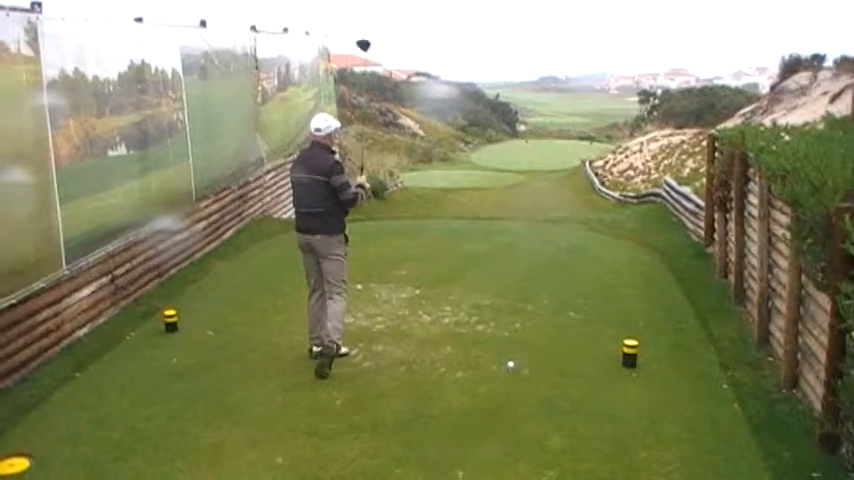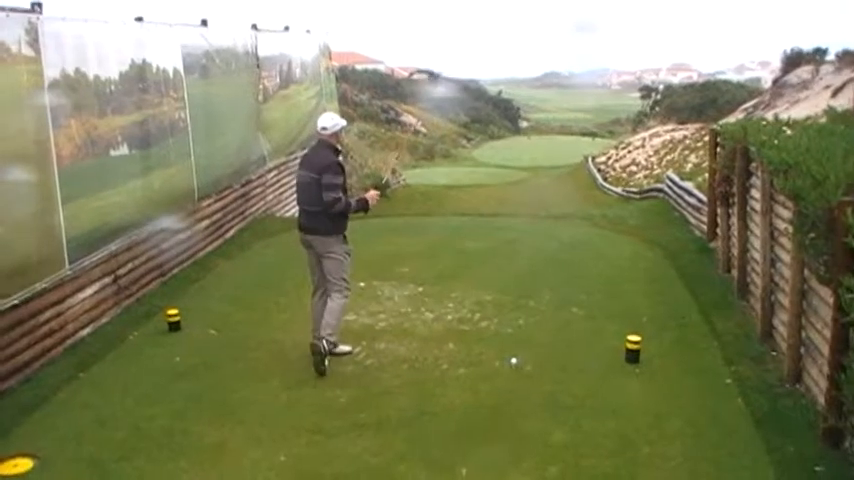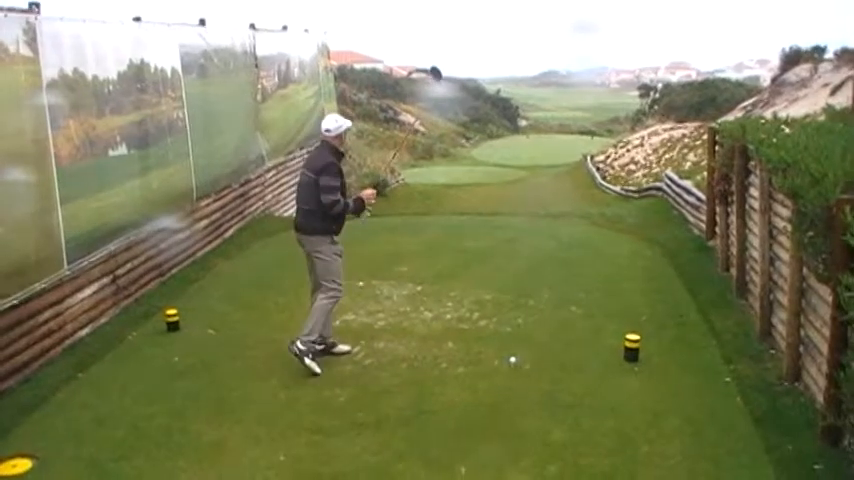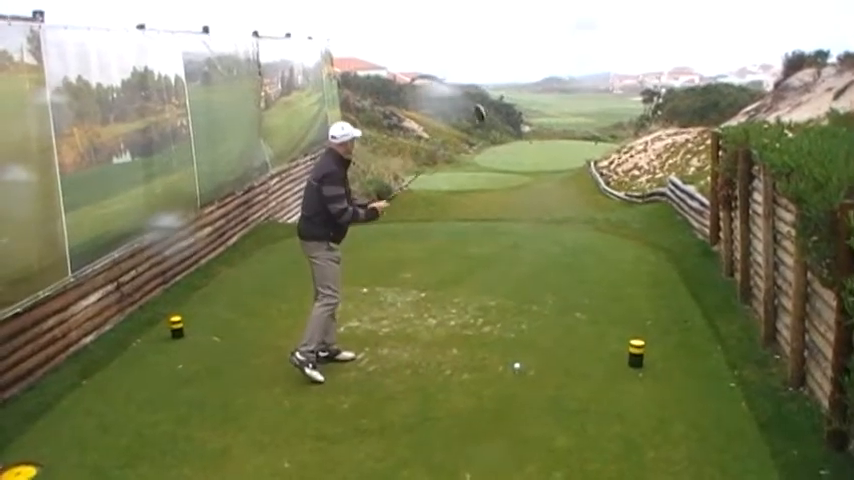
dt=0.4s
person 1, frame 1
left shoulder: (298, 162)
right shoulder: (330, 164)
right elbow: (351, 199)
left wrist: (345, 185)
right wrist: (361, 187)
left hip: (304, 233)
right hip: (329, 235)
left knee: (316, 290)
right knee: (337, 292)
left ankle: (317, 344)
right ankle: (330, 344)
person 1, frame 2
left shoulder: (307, 158)
right shoulder: (331, 162)
right elbow: (334, 203)
right wrist: (364, 202)
left hip: (307, 231)
right hip: (329, 234)
left knee: (320, 288)
right knee: (339, 290)
left ankle: (321, 341)
right ankle: (324, 340)
person 1, frame 3
left shoulder: (317, 156)
right shoulder: (329, 164)
right elbow: (333, 205)
left wrist: (355, 202)
right wrist: (360, 201)
left hip: (306, 230)
right hip: (320, 234)
left knee: (320, 288)
right knee: (331, 290)
left ankle: (322, 340)
right ankle: (304, 343)
person 1, frame 4
left shoulder: (329, 164)
right shoulder: (332, 171)
left elbow: (339, 204)
right elbow: (341, 213)
left wrist: (367, 207)
right wrist: (372, 212)
left hip: (317, 236)
right hip: (320, 240)
left knee: (326, 294)
right knee: (328, 297)
left ankle: (326, 347)
right ankle: (304, 354)
